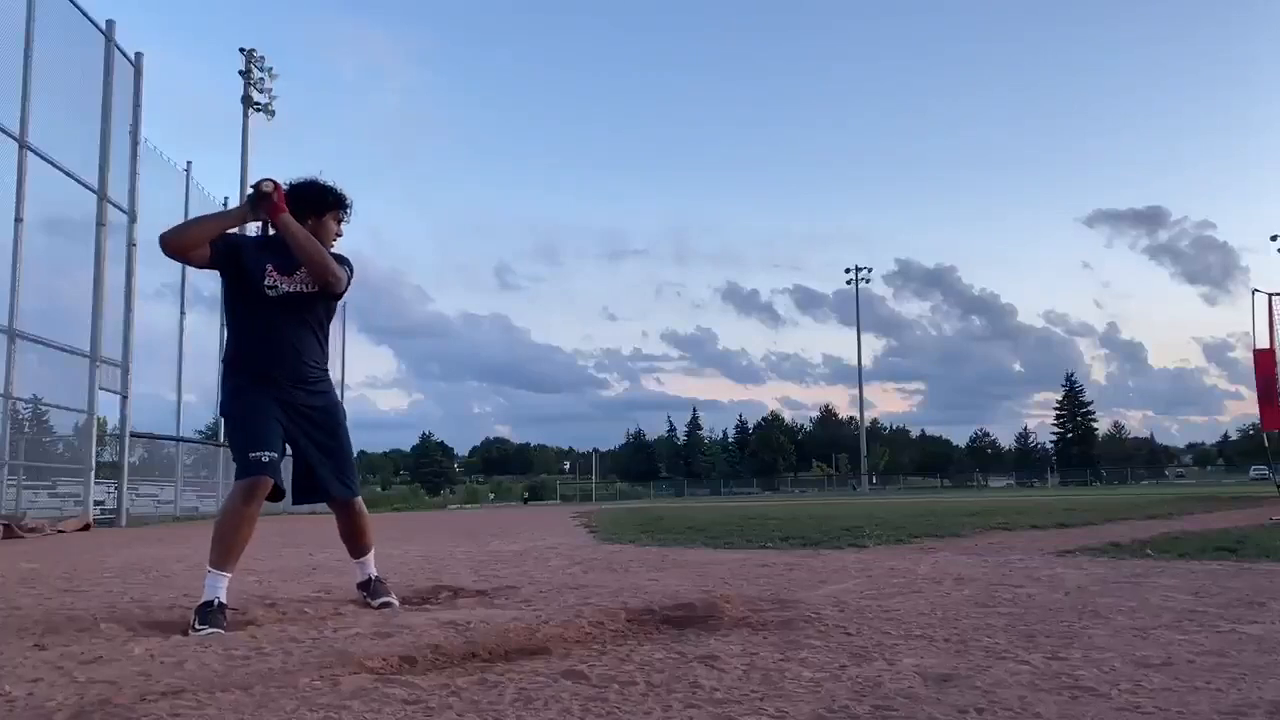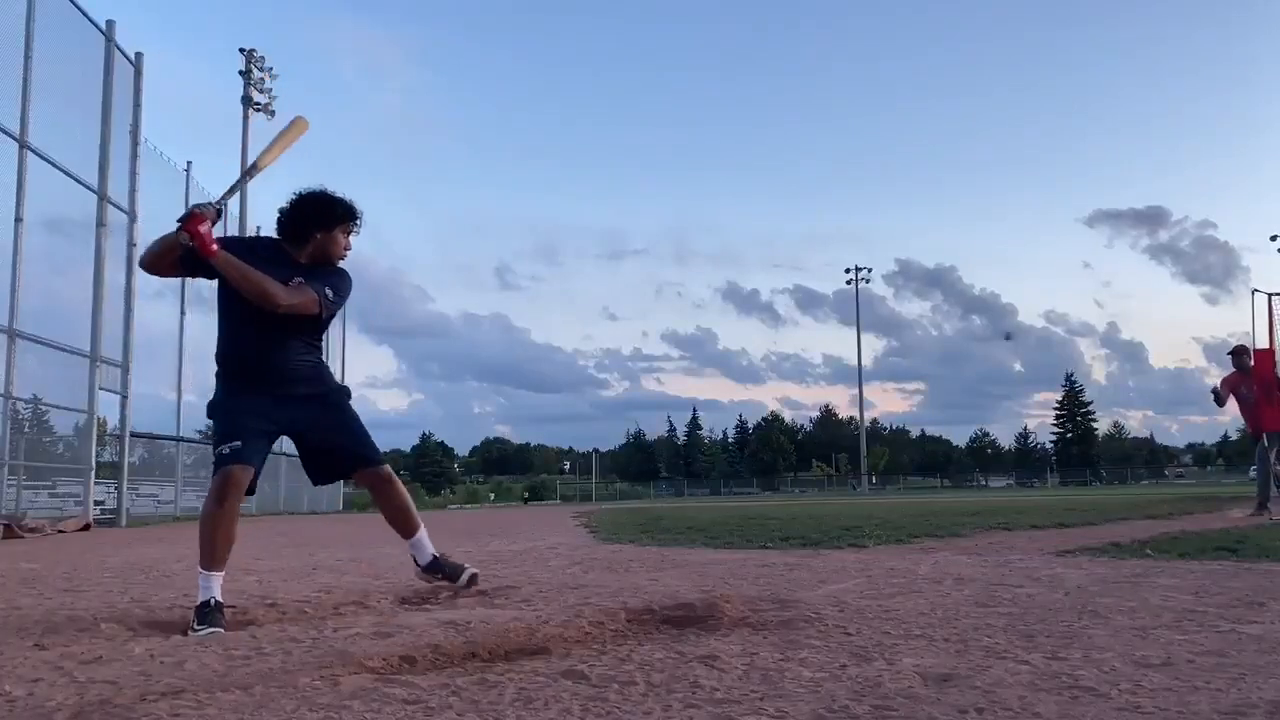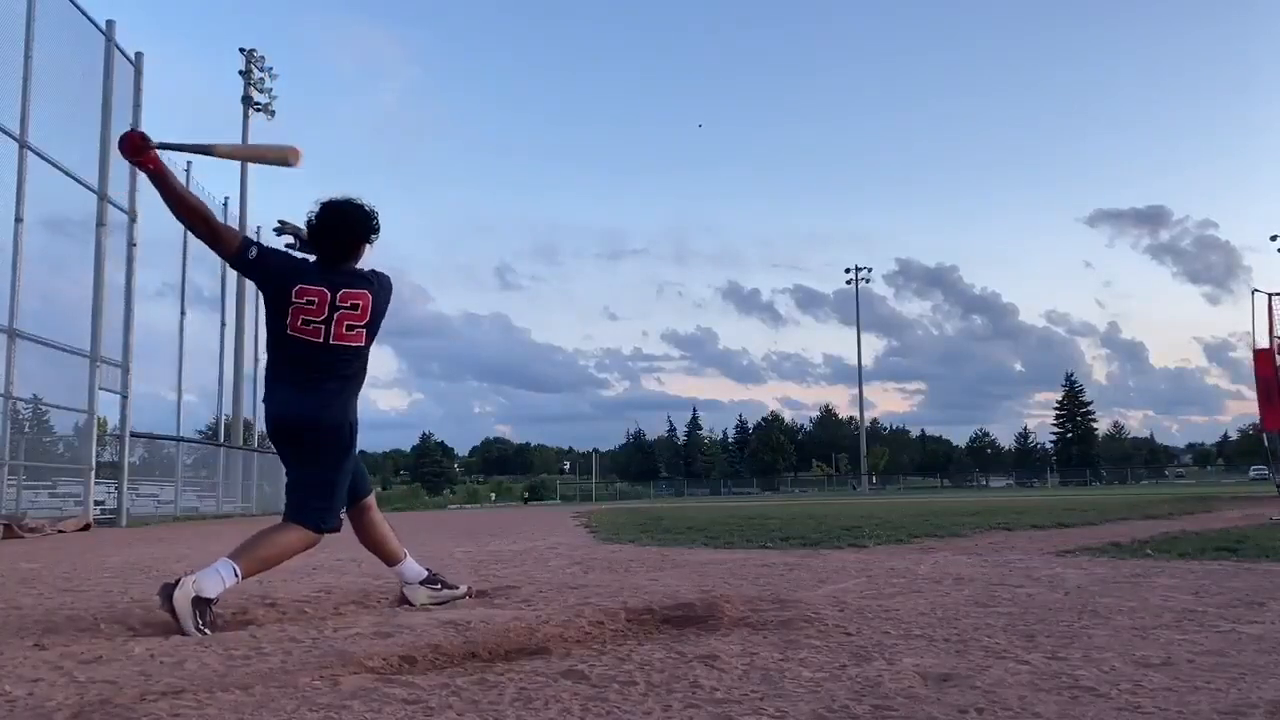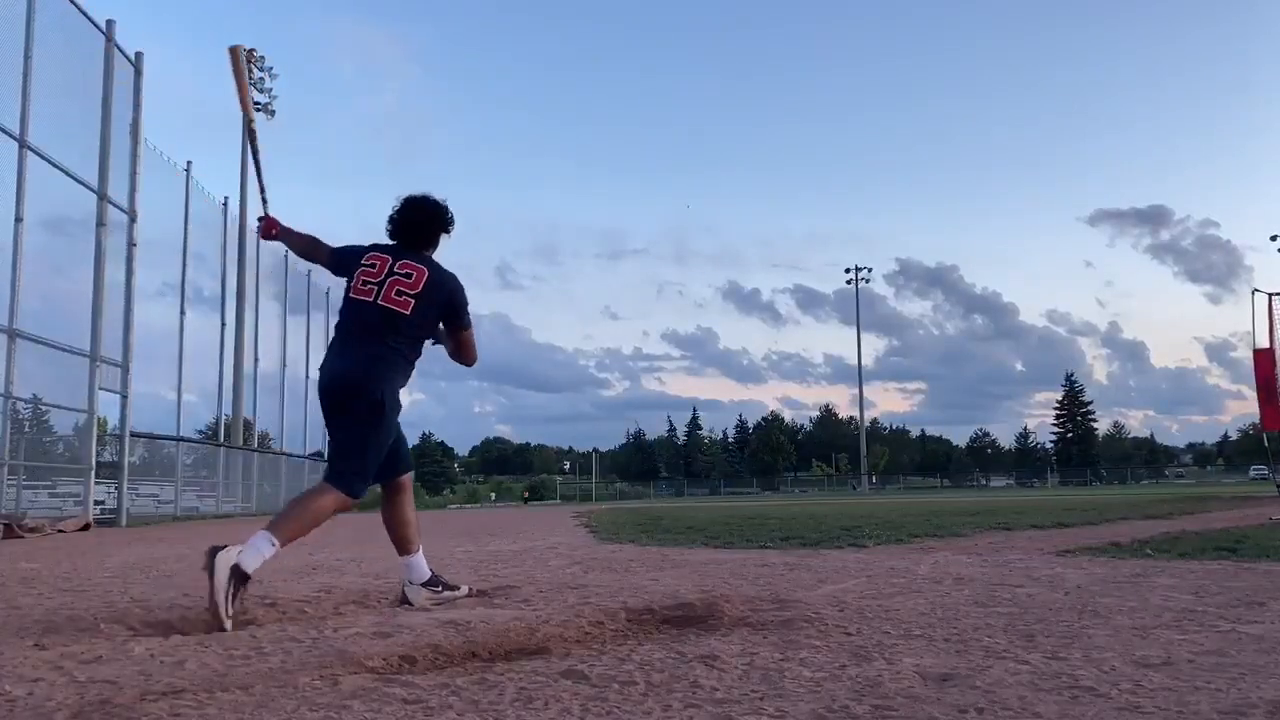
dt=1s
person 1, frame 1
left shoulder: (337, 266)
right shoulder: (244, 251)
left elbow: (328, 276)
right elbow: (173, 244)
left wrist: (279, 214)
right wrist: (245, 212)
left hip: (313, 392)
right hip: (252, 390)
left knee: (346, 494)
right knee: (256, 481)
left ankle: (367, 578)
right ankle: (212, 599)
person 1, frame 2
left shoulder: (335, 280)
right shoulder: (249, 250)
left elbow: (281, 299)
right elbow: (150, 263)
left wrist: (210, 247)
right wrist: (189, 234)
left hip: (312, 390)
right hip: (247, 392)
left knee: (377, 474)
right knee: (231, 478)
left ankle: (426, 558)
right ankle: (209, 598)
person 1, frame 3
left shoulder: (285, 273)
right shoulder: (378, 287)
left elbow: (210, 228)
left wrist: (153, 166)
right wrist: (319, 248)
left hip: (284, 415)
right hip: (331, 420)
left knee: (361, 500)
right knee: (308, 524)
left ankle: (418, 581)
right ankle: (200, 586)
person 1, frame 4
left shoulder: (367, 257)
right shoulder: (444, 283)
left elbow: (317, 249)
right elbow: (467, 355)
left wrist: (278, 230)
right wrist: (442, 332)
left hip: (336, 379)
right hip: (372, 388)
left knee: (398, 478)
right knee: (340, 489)
left ankle: (421, 581)
right ankle: (240, 559)
